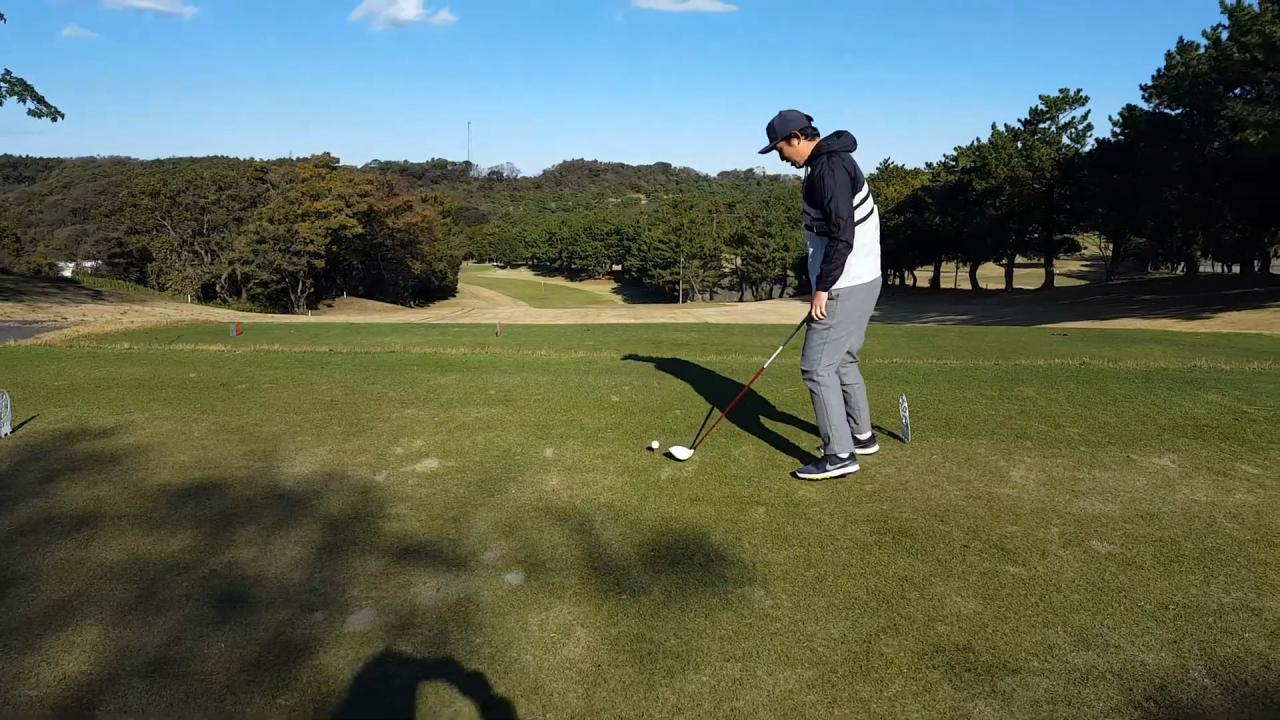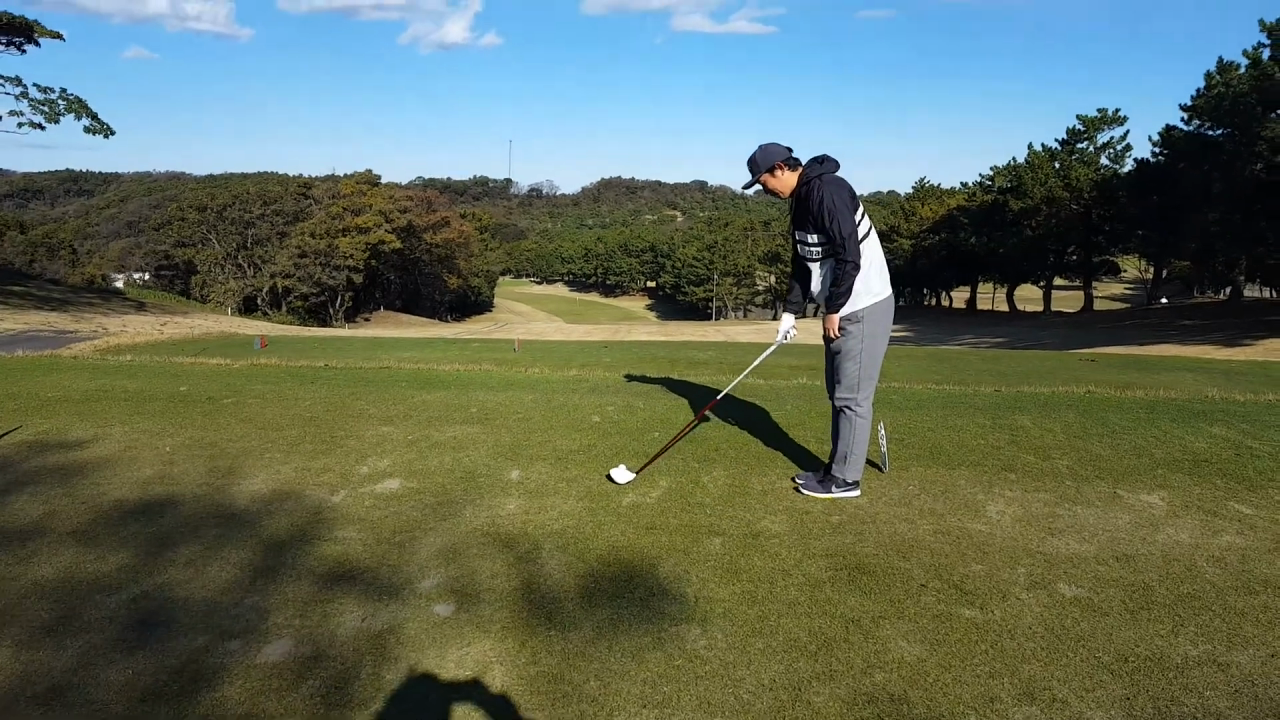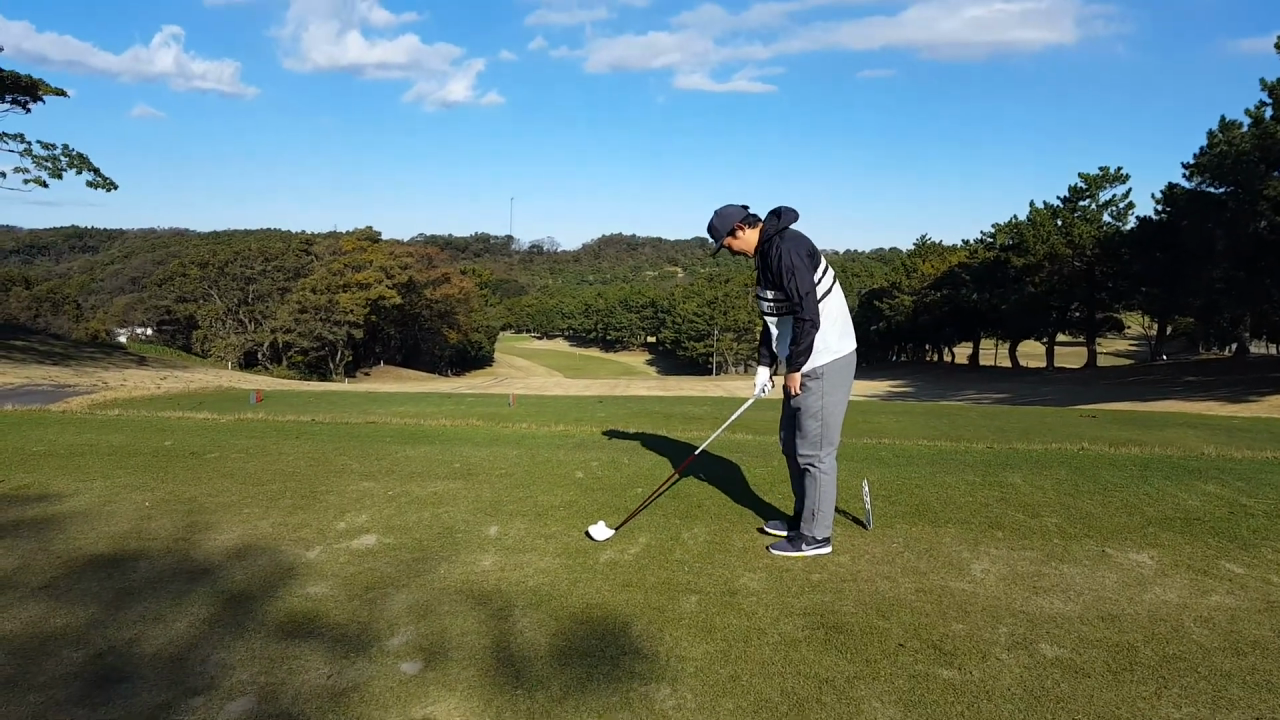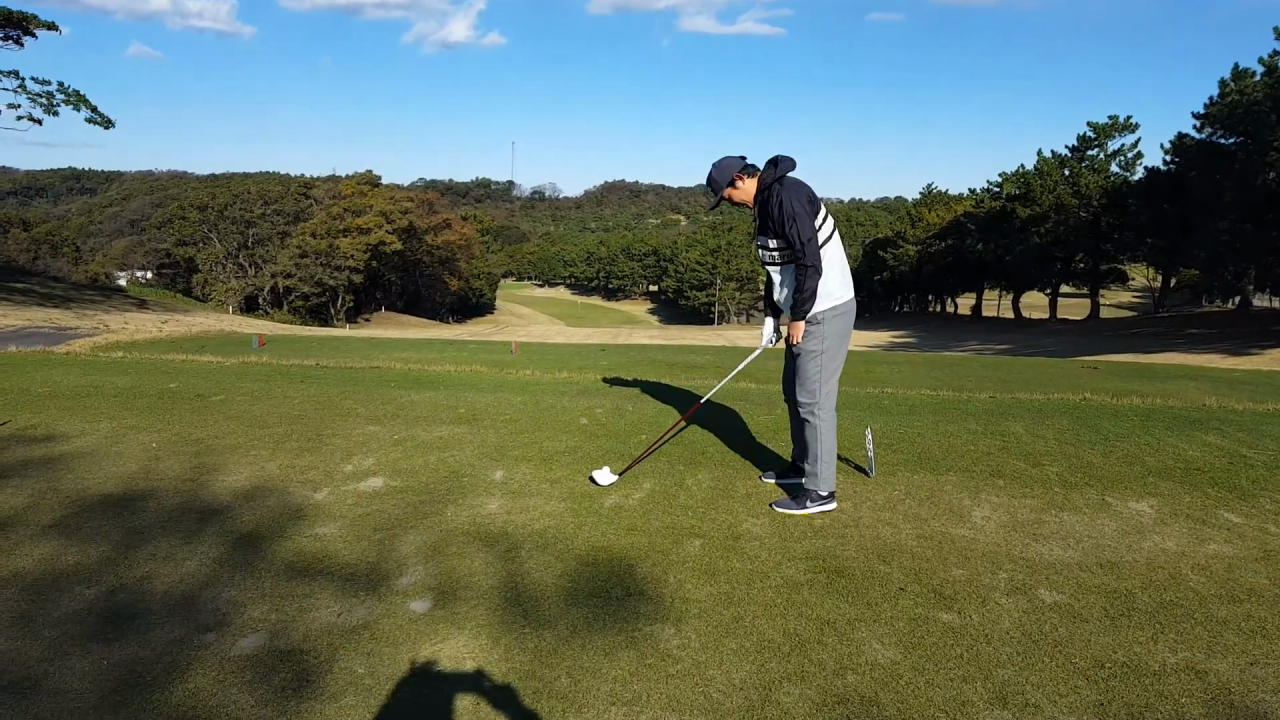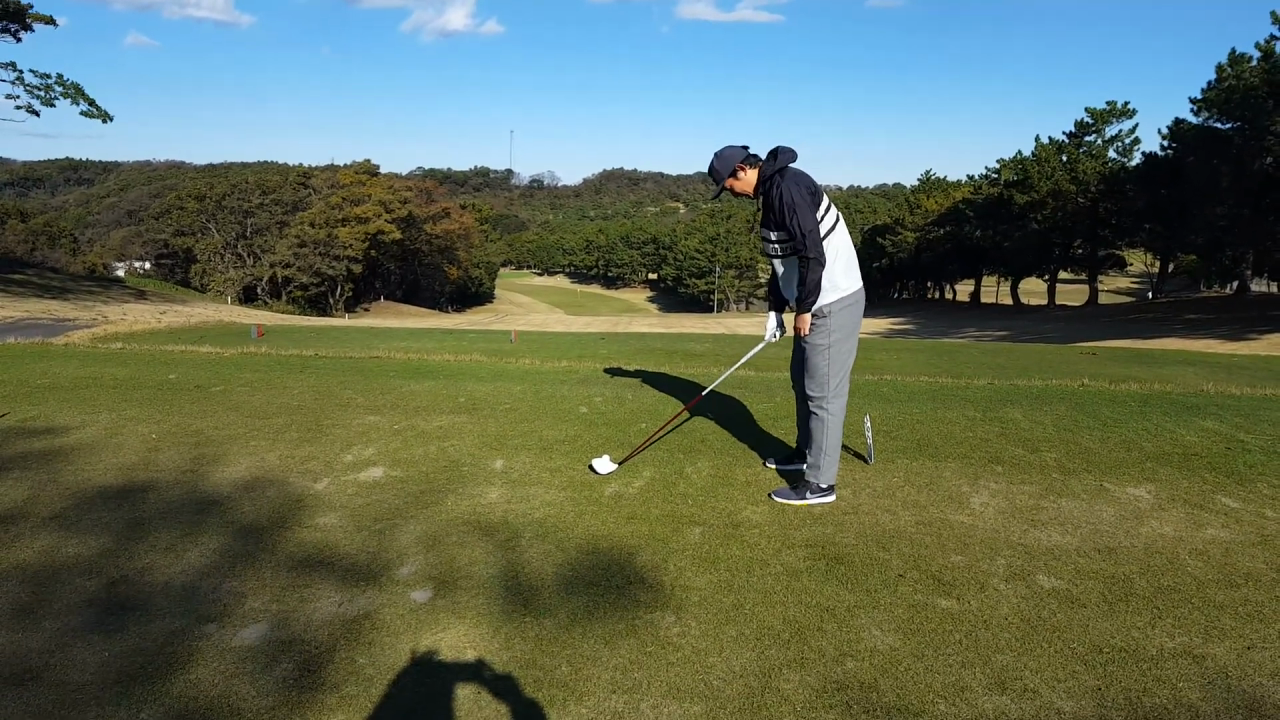
dt=1s
person 1, frame 1
left shoulder: (829, 169)
right shoulder: (834, 163)
left elbow: (841, 236)
left wrist: (821, 289)
right wrist: (824, 284)
left hip: (845, 286)
right hip: (860, 280)
left knee: (818, 367)
right knee: (842, 361)
left ankle: (840, 454)
right ankle: (862, 435)
person 1, frame 2
left shoulder: (827, 191)
right shoulder: (800, 200)
left elbow: (850, 258)
right elbow: (803, 262)
left wrist: (833, 310)
right wrist: (790, 312)
left hip: (862, 306)
right hip: (843, 307)
left knee: (852, 396)
right knee: (839, 392)
left ankle: (845, 479)
right ankle: (836, 468)
person 1, frame 3
left shoulder: (787, 249)
right shoulder: (767, 252)
left elbow: (808, 316)
right elbow: (775, 315)
left wrist: (793, 367)
right wrist: (765, 365)
left hip: (823, 361)
right hip: (805, 362)
left knee: (814, 451)
right knee: (792, 443)
left ankle: (815, 535)
right ankle: (802, 519)
person 1, frame 4
left shoulder: (787, 195)
right shoulder: (766, 203)
left elbow: (810, 261)
left wrist: (798, 316)
right wrist: (771, 316)
left hip: (825, 310)
right hip: (807, 310)
left knee: (814, 399)
right knee: (795, 392)
left ankle: (820, 491)
right ankle: (802, 467)
person 1, frame 5
left shoulder: (788, 187)
right shoulder: (771, 192)
left elbow: (812, 254)
right elbow: (784, 258)
left wrist: (803, 309)
right wrist: (775, 310)
left hip: (833, 302)
right hip: (818, 302)
left knee: (824, 392)
right knee: (804, 381)
left ankle: (820, 483)
right ankle: (806, 453)
